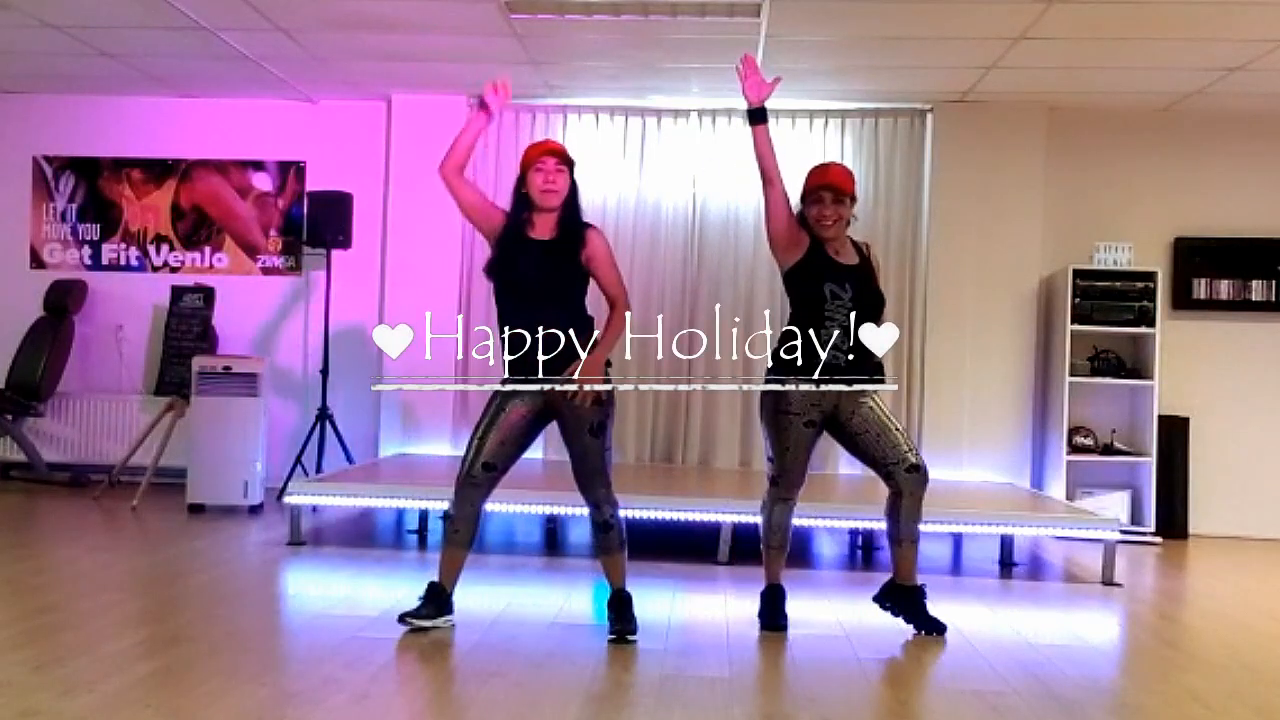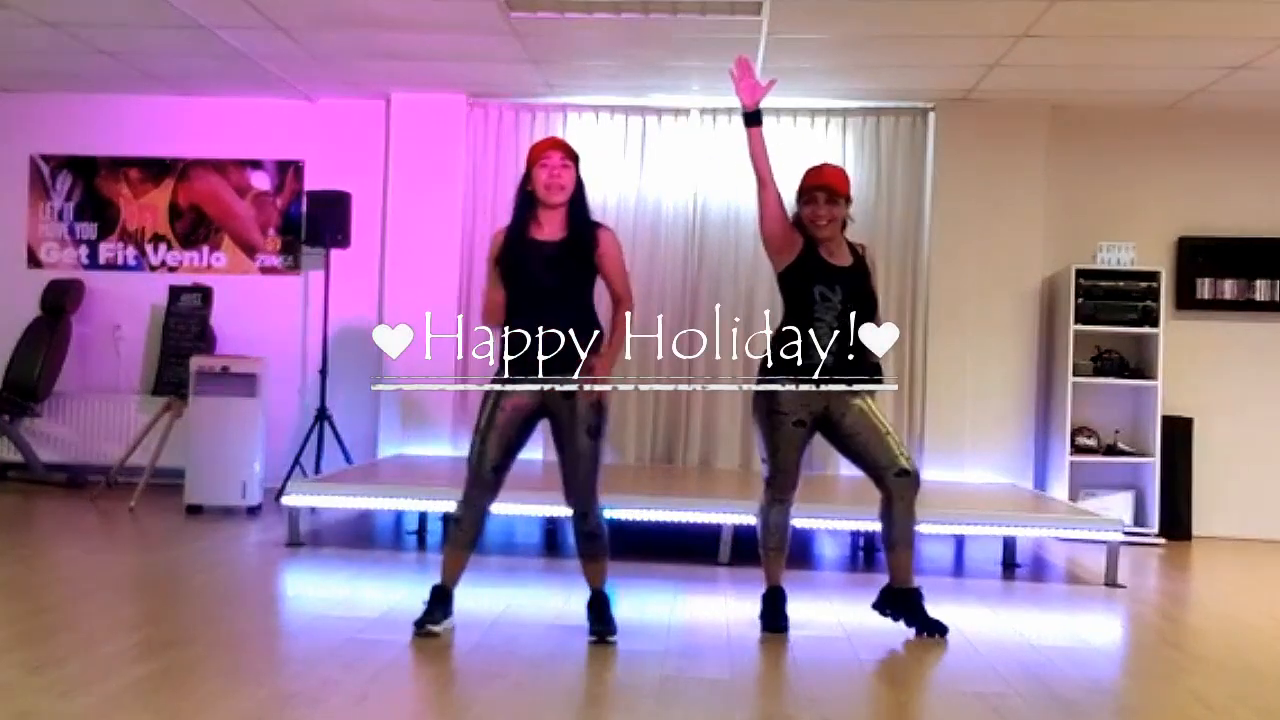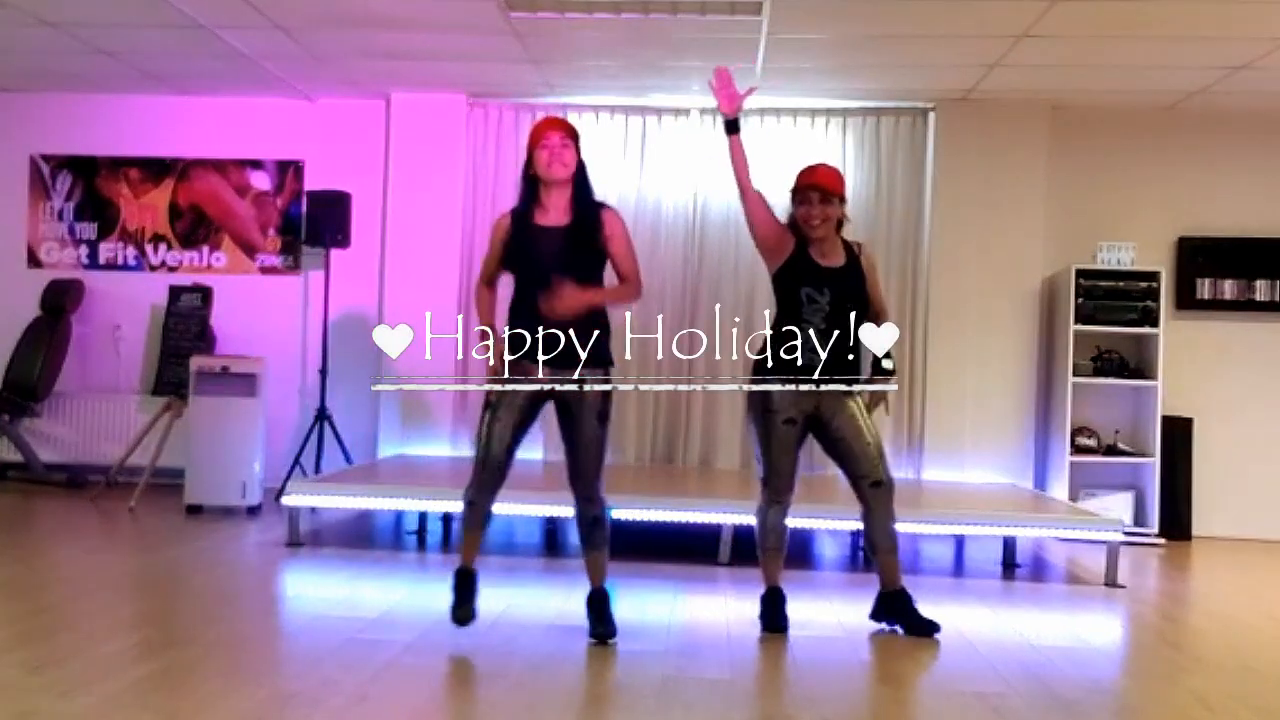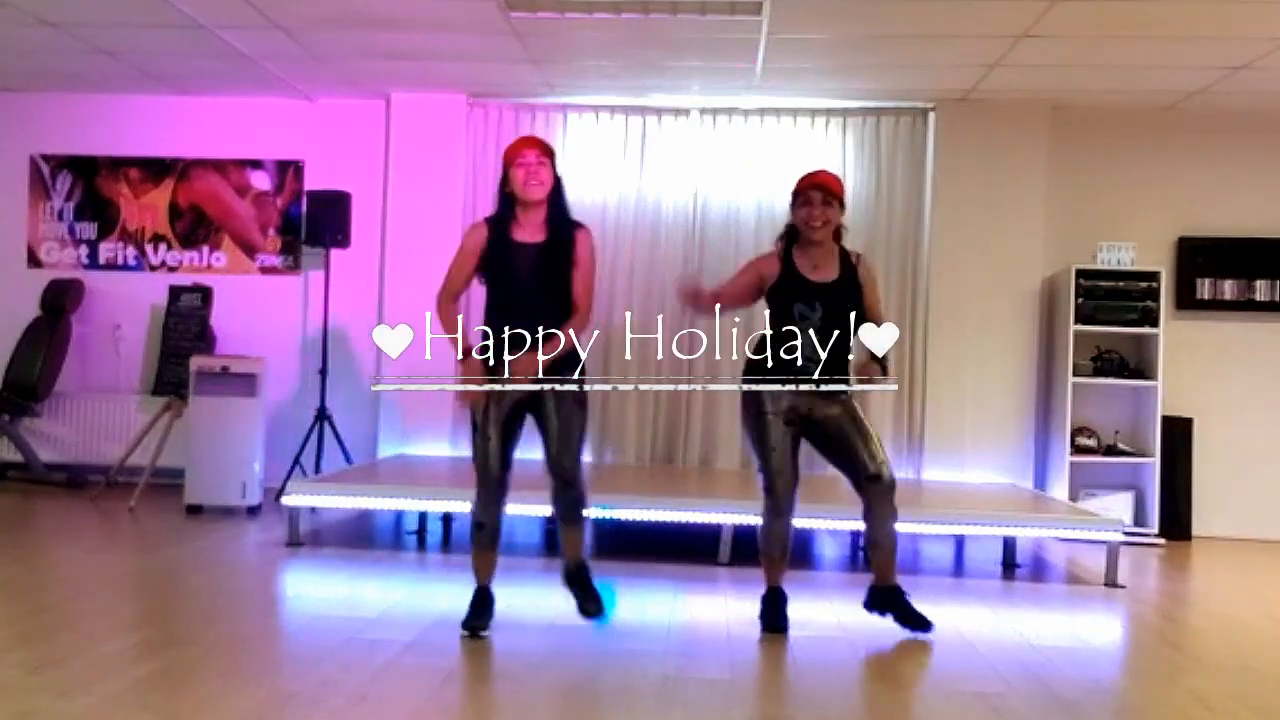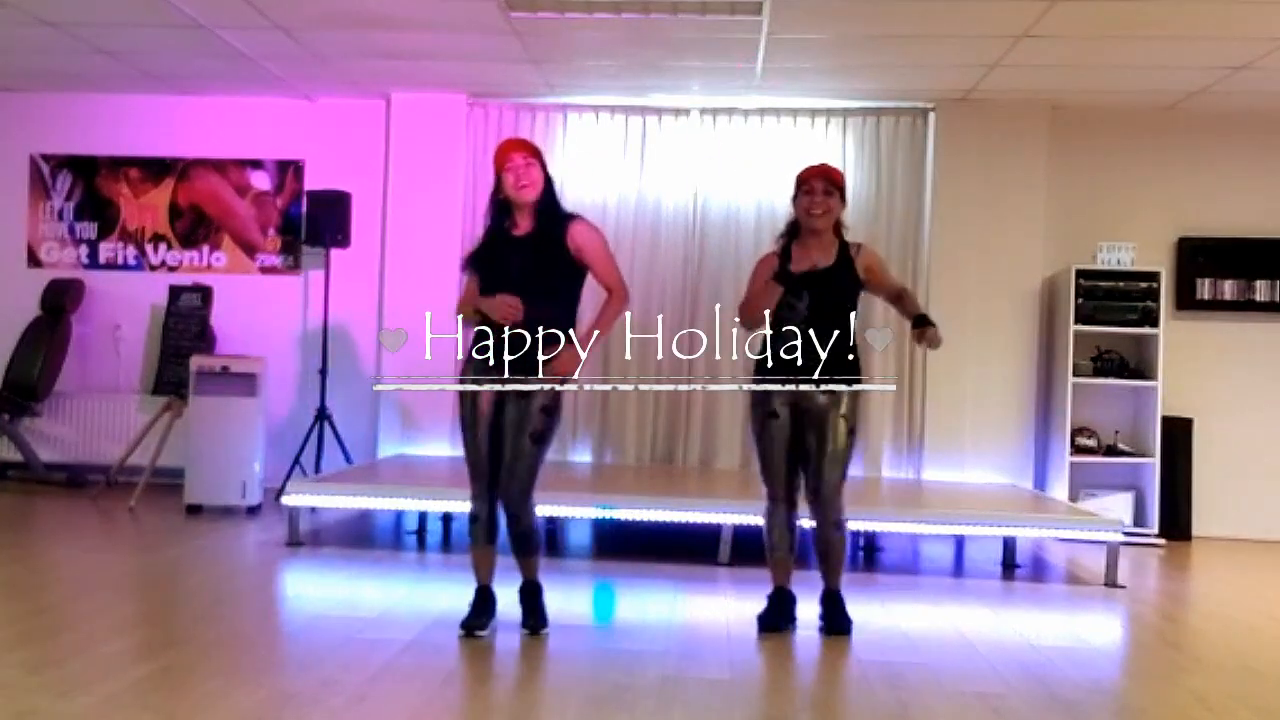
dt=0.3s
person 1, frame 1
left shoulder: (865, 256)
right shoulder: (795, 247)
right elbow: (770, 179)
left wrist: (873, 370)
right wrist: (757, 111)
left hip: (854, 391)
right hip: (796, 387)
left knee: (911, 474)
right knee: (784, 488)
left ankle: (903, 588)
right ankle: (773, 592)
person 1, frame 2
left shoulder: (861, 257)
right shoulder: (789, 247)
right elbow: (764, 181)
left wrist: (870, 375)
right wrist: (751, 112)
left hip: (846, 391)
right hip: (788, 387)
left knee: (902, 478)
right knee: (780, 490)
left ankle: (901, 593)
right ankle: (773, 595)
person 1, frame 3
left shoulder: (859, 257)
right shoulder: (782, 244)
left elbow: (879, 315)
right elbow: (744, 191)
left wrist: (880, 368)
right wrist: (731, 121)
left hip: (837, 391)
right hip: (779, 387)
left knee: (877, 488)
right knee: (777, 492)
left ankle: (893, 598)
right ankle: (773, 595)
person 1, frame 4
left shoulder: (857, 268)
right shoulder: (772, 266)
left elbow: (875, 327)
right elbow: (718, 301)
left wrist: (876, 362)
right wrist: (697, 297)
left hip: (830, 395)
right hip: (772, 390)
left knee: (879, 482)
right knee: (780, 498)
left ankle: (887, 589)
right ankle: (774, 596)
person 1, frame 5
left shoulder: (859, 258)
right shoulder: (772, 263)
left elbow: (896, 291)
right elbow: (747, 319)
left wrist: (921, 321)
right wrist: (776, 289)
left hip: (833, 389)
right hip: (775, 386)
left knee: (825, 497)
right knee: (779, 493)
left ankle: (833, 597)
right ankle: (780, 597)
person 2, frame 1
left shoulder: (586, 239)
right shoulder: (503, 229)
left elbow: (620, 306)
right elbow: (450, 177)
left wrist: (598, 360)
right wrist: (482, 114)
left hip: (580, 382)
right hip: (520, 383)
left knee: (597, 492)
right knee: (470, 482)
left ankle: (620, 602)
right ankle: (440, 598)
person 2, frame 2
left shoulder: (597, 239)
right shoulder: (508, 238)
left elbow: (623, 303)
right elbow: (494, 314)
left wrist: (607, 361)
left hip: (577, 380)
right hip: (518, 378)
left knee: (582, 497)
right knee: (478, 485)
left ankle: (599, 600)
right ankle: (443, 597)
person 2, frame 3
left shoulder: (603, 219)
right shoulder: (511, 221)
left elbow: (632, 286)
right elbow: (485, 281)
left wrist: (588, 296)
right wrist: (488, 331)
left hip: (585, 363)
right hip: (521, 361)
left knee: (587, 485)
right knee: (488, 470)
left ankle: (598, 599)
right ankle: (467, 576)
person 2, frame 4
left shoulder: (576, 237)
right shoulder: (484, 235)
left elbow: (582, 316)
right elbow: (448, 299)
left wrist: (541, 356)
right wrist: (466, 358)
left hip: (558, 372)
right hip: (497, 376)
left knee: (567, 474)
right knee: (490, 487)
left ankle: (576, 569)
right ankle: (482, 595)
person 2, frame 5
left shoulder: (574, 230)
right shoulder: (491, 237)
left elbow: (617, 295)
right elbow: (465, 305)
left wrist: (579, 349)
right wrist: (486, 304)
left hip: (538, 377)
right hip: (484, 370)
left knee: (515, 491)
right knee: (483, 488)
left ankle: (531, 588)
right ankle: (483, 597)
